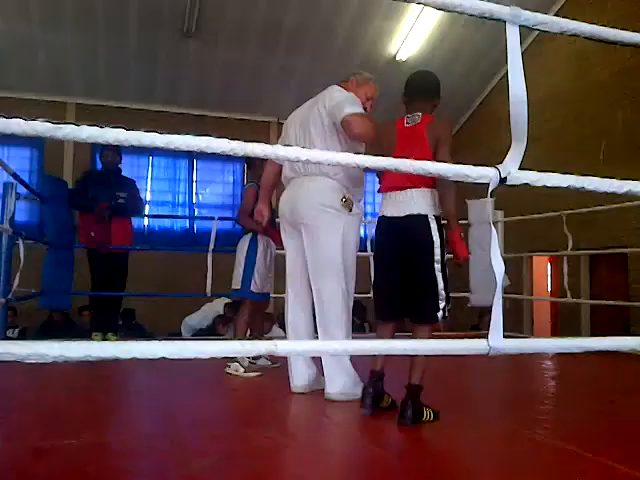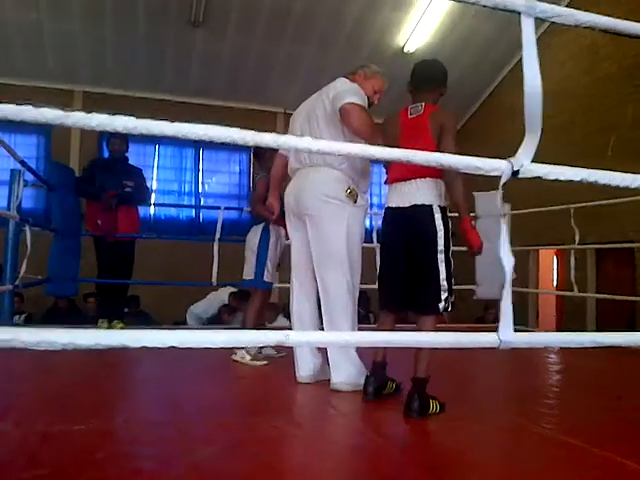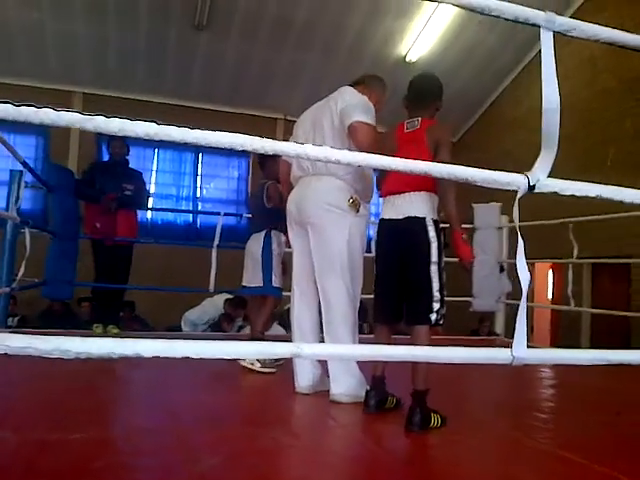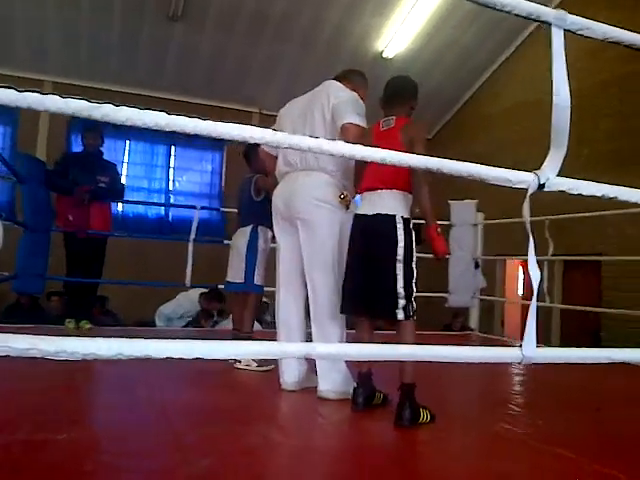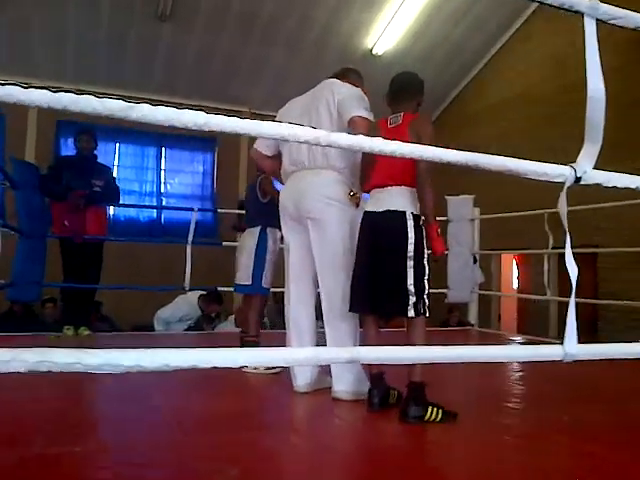
dt=0.3s
person 1, frame 1
left shoulder: (385, 132)
right shoulder: (439, 128)
left elbow: (382, 176)
right elbow: (444, 182)
right wrist: (455, 233)
left hip: (387, 219)
right hip: (422, 219)
left knee: (388, 311)
right knee: (425, 313)
left ankle: (374, 387)
right ankle: (412, 400)
person 1, frame 2
left shoulder: (392, 122)
right shoulder: (444, 118)
left elbow: (389, 168)
right elbow: (451, 172)
right wrist: (467, 223)
left hip: (394, 210)
right hip: (427, 210)
left knee: (391, 300)
right knee: (429, 304)
left ankle: (377, 374)
right ankle: (418, 392)
person 1, frame 3
left shoulder: (390, 136)
right shoulder: (439, 133)
left elbow: (381, 186)
right elbow: (444, 186)
right wrist: (459, 236)
left hip: (388, 221)
right hip: (420, 222)
left knee: (386, 312)
right knee: (422, 316)
left ankle: (377, 390)
right ankle: (419, 405)
person 1, frame 4
left shoulder: (368, 134)
right shoulder: (414, 131)
left elbow: (357, 183)
right elbow: (418, 182)
right wrist: (433, 229)
left hip: (363, 217)
right hip: (392, 219)
left knee: (364, 308)
right knee: (403, 311)
left ankle: (364, 387)
right ankle: (407, 399)
person 1, frame 5
left shoulder: (375, 130)
right shoulder: (421, 126)
left elbow: (364, 182)
right elbow: (422, 179)
right wrist: (433, 229)
left hip: (372, 215)
right hip: (402, 215)
left knee: (371, 308)
right knee: (414, 309)
left ankle: (378, 387)
right ankle: (415, 397)
person 2, frame 1
left shoulder: (299, 113)
right shoulder: (340, 96)
left elbow: (274, 160)
right elbow: (359, 127)
left wrist: (263, 200)
right wrist: (376, 136)
left hip: (292, 198)
right hip: (326, 198)
left knee: (298, 290)
right knee: (333, 289)
left ankle: (302, 375)
right ankle: (340, 380)
person 2, frame 2
left shoulder: (307, 106)
right shoulder: (346, 89)
left elbow: (283, 153)
right elbow: (353, 115)
left wrist: (274, 194)
right wrist: (378, 139)
left hip: (298, 189)
right hip: (333, 189)
left knee: (304, 280)
right knee: (338, 279)
left ankle: (307, 365)
right ankle: (346, 371)
person 2, frame 3
left shoulder: (311, 112)
right shoulder: (355, 100)
left elbow: (286, 162)
right elbow: (362, 134)
left wrist: (291, 191)
left hip: (300, 196)
right hip: (334, 198)
left knee: (305, 289)
right knee: (339, 289)
left ankle: (307, 375)
right ankle: (346, 382)
person 2, frame 4
left shoulder: (293, 105)
right shoulder: (345, 96)
left elbow: (267, 153)
right elbow: (352, 134)
left hip: (285, 192)
right hip: (322, 193)
left knee: (290, 284)
right knee: (326, 284)
left ankle: (292, 371)
right ankle: (333, 378)
person 2, frame 5
left shoulder: (292, 105)
right shoulder: (347, 91)
left elbow: (260, 153)
right elbow: (361, 129)
left hip: (292, 193)
right hip: (330, 190)
left knee: (298, 284)
right knee: (338, 284)
left ankle: (304, 373)
right ankle: (347, 378)
person 3, frame 1
left shoulder: (259, 190)
right shoulder: (253, 187)
right elbow: (242, 217)
right wrist: (269, 232)
left hip: (263, 246)
right hip: (255, 244)
left knee: (261, 303)
right knee: (249, 302)
left ankle: (255, 353)
right ankle: (237, 358)
person 3, frame 2
left shoulder: (267, 180)
right shoulder: (265, 178)
right elbow: (255, 205)
right wrist: (280, 221)
left hip: (270, 235)
right hip: (265, 234)
left knee: (264, 292)
right knee: (260, 291)
right ankle: (243, 346)
person 3, frame 3
left shoulder: (261, 190)
right shoulder: (272, 186)
right elbow: (284, 203)
left wrist: (279, 259)
left hip: (261, 241)
right hip: (268, 241)
left knee: (258, 298)
right knee: (272, 296)
person 3, frame 4
left shoulder: (247, 182)
right shoulder: (259, 180)
left hip: (246, 235)
right hip: (254, 236)
left knee: (241, 294)
right knee: (253, 293)
person 3, frame 5
left shoulder: (256, 183)
right shoulder: (264, 180)
right elbow: (278, 201)
left hip: (257, 236)
right hip: (262, 237)
left knee: (252, 297)
right knee: (258, 295)
left ankle: (248, 348)
person 4, frame 1
left shoulder: (128, 183)
right shoulder: (89, 178)
left elbow: (138, 208)
right elbow: (73, 199)
left wrist: (113, 209)
right wrist: (94, 207)
left hip: (120, 241)
right hip: (96, 239)
left knee: (117, 284)
right knee: (99, 283)
left ankle: (111, 329)
right ankle: (97, 328)
person 4, frame 2
left shoulder: (135, 172)
right shoulder: (96, 166)
left elbow: (144, 197)
right elbow: (80, 186)
left wrist: (120, 197)
right wrist: (100, 195)
left hip: (126, 229)
right hip: (102, 227)
left knee: (123, 273)
right knee: (105, 271)
left ankle: (117, 316)
right ankle: (103, 315)
person 4, frame 3
left shoulder: (136, 176)
right shoulder: (96, 169)
left elbow: (143, 201)
right elbow: (79, 189)
left wrist: (119, 201)
right wrist: (100, 198)
left hip: (124, 233)
right hip: (101, 231)
left knee: (119, 278)
right knee: (102, 275)
left ankle: (112, 321)
right ankle: (99, 320)
person 4, frame 4
left shoulder: (110, 168)
right shoulder: (69, 160)
left elbow: (118, 193)
right elbow: (51, 180)
left wrist: (93, 194)
right wrist: (73, 190)
left hip: (98, 227)
right hip: (74, 223)
left knee: (93, 271)
right knee: (74, 269)
left ankle: (84, 315)
right ankle: (71, 314)
person 4, frame 5
left shoulder: (104, 171)
right shoulder: (63, 164)
left elbow: (114, 196)
right elbow: (45, 185)
left wrist: (88, 198)
right wrist: (67, 195)
left hip: (94, 231)
right hip: (68, 229)
left knee: (90, 277)
right knee: (71, 275)
left ankle: (83, 322)
right ankle: (69, 321)
